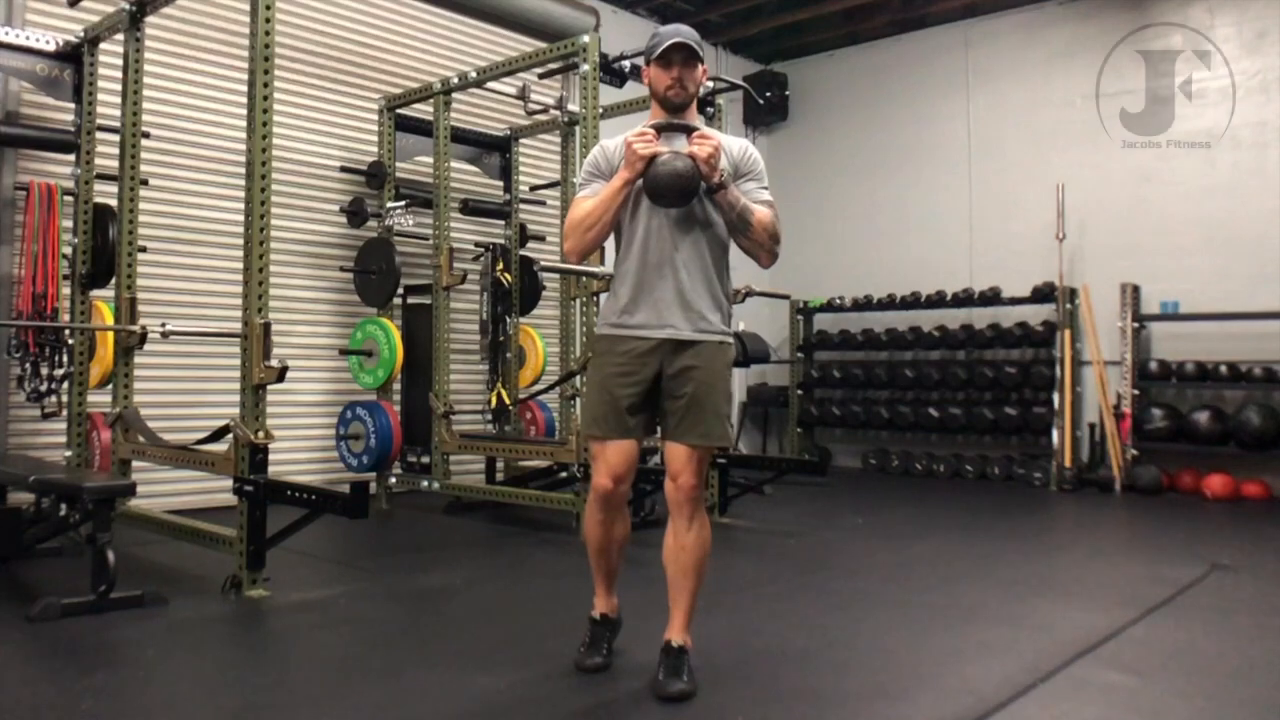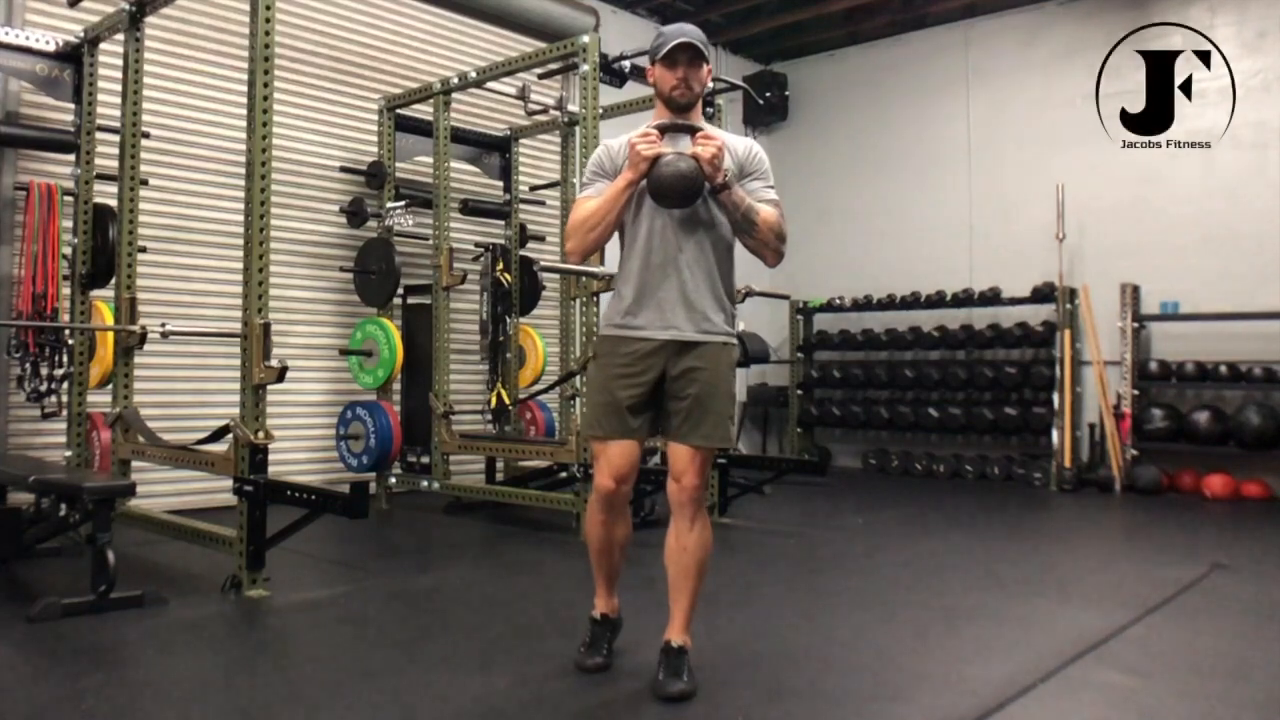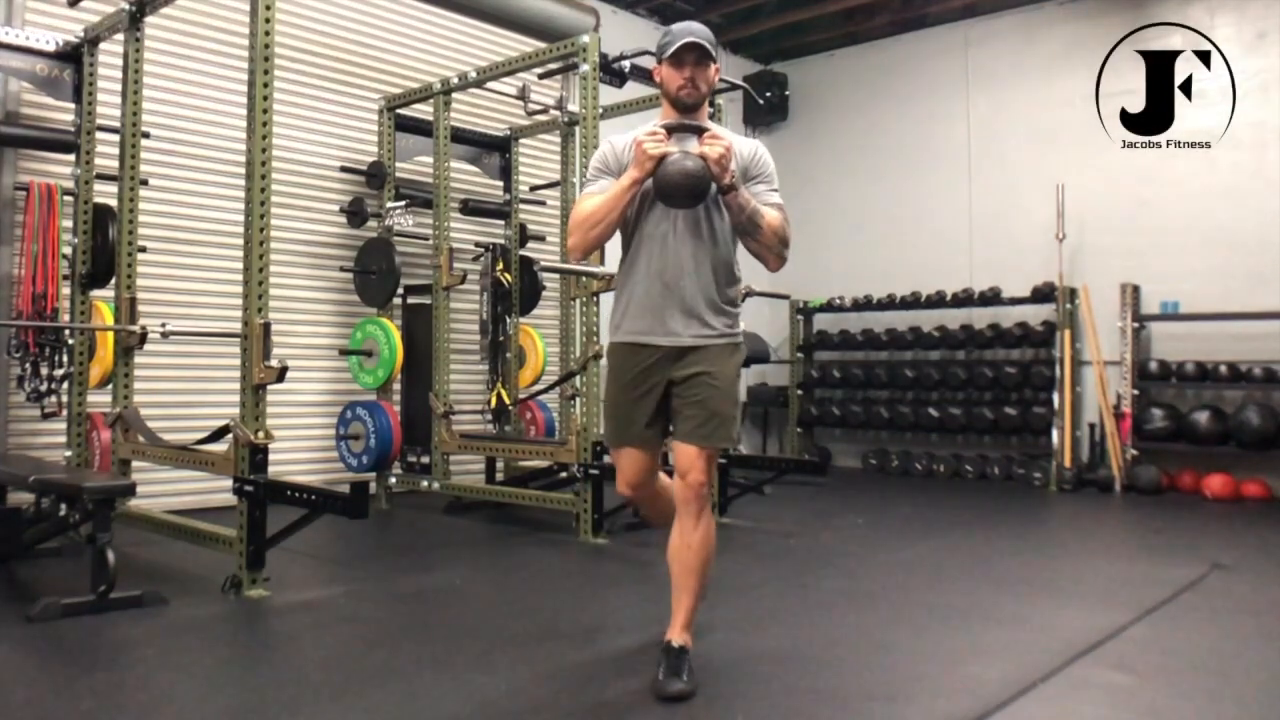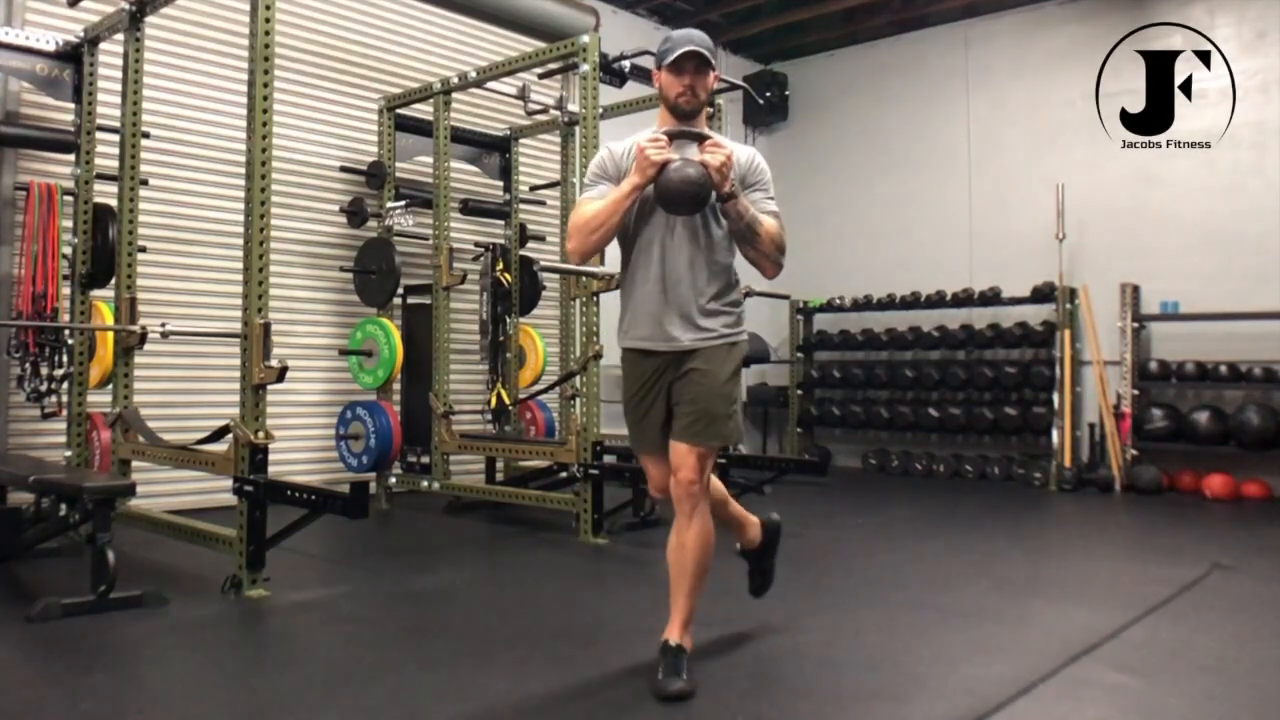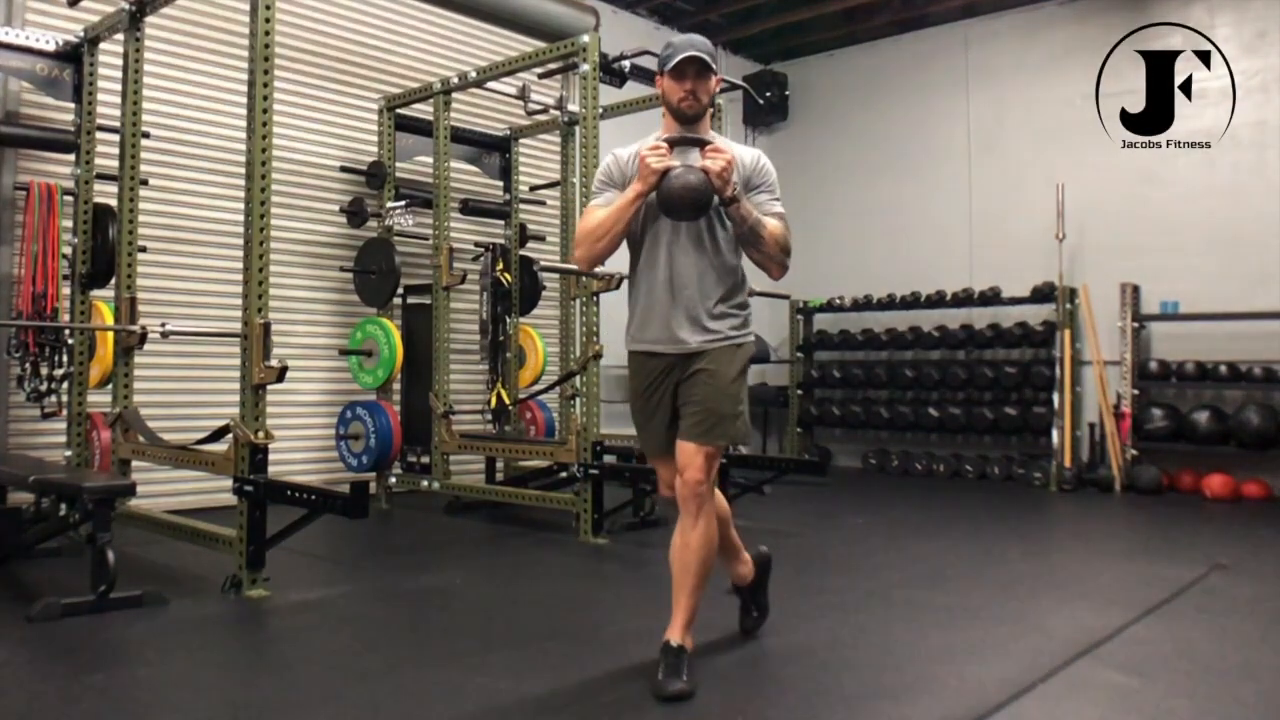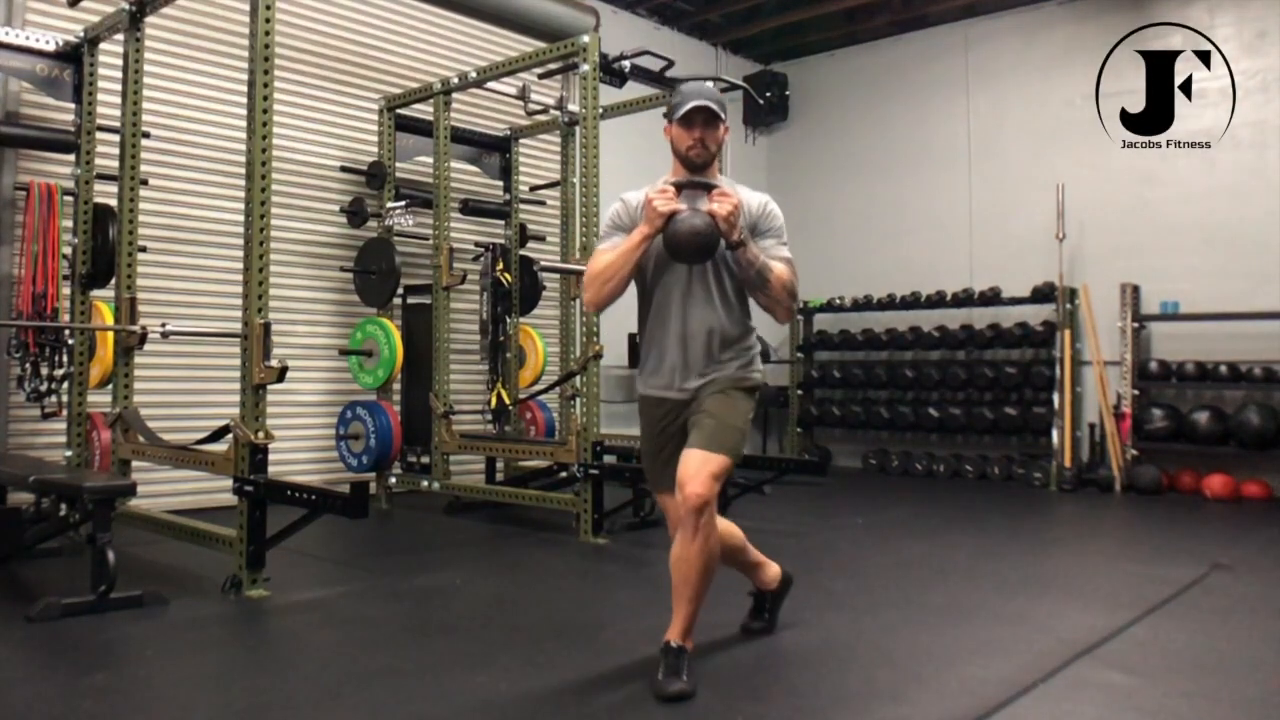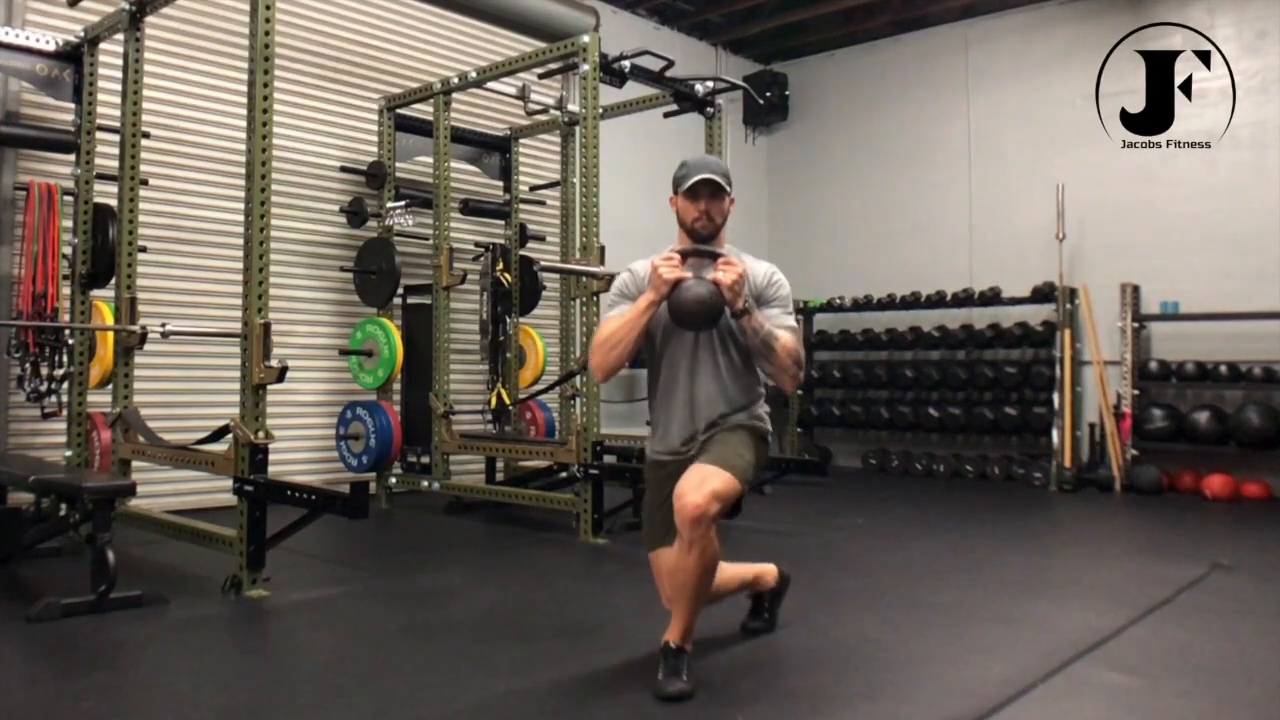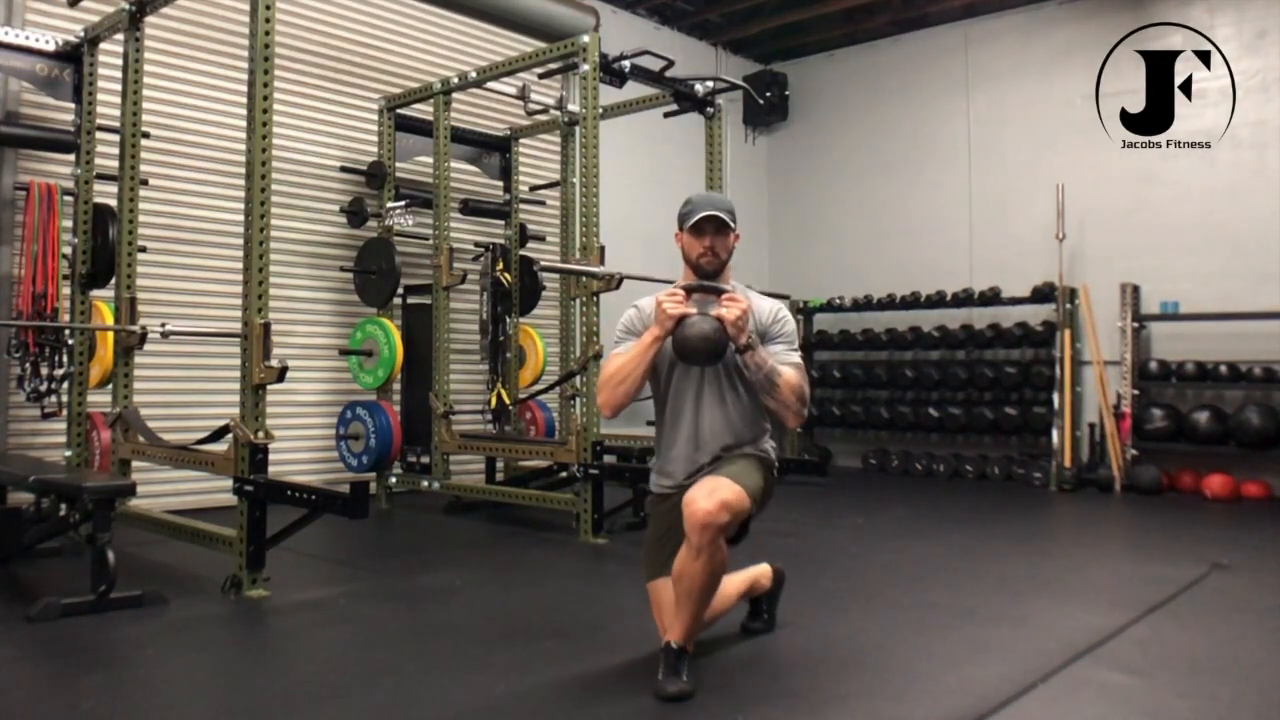
dt=0.3s
person 1, frame 1
left shoulder: (736, 153)
right shoulder: (610, 152)
left elbow: (767, 249)
right elbow: (575, 246)
left wrist: (716, 180)
right wrist: (628, 175)
left hip: (700, 339)
right hip: (624, 335)
left knee: (685, 490)
right knee: (608, 482)
left ankle: (676, 643)
right ankle: (604, 611)
person 1, frame 2
left shoulder: (741, 152)
right shoulder: (614, 153)
left elbow: (774, 248)
right elbow: (577, 246)
left wrist: (721, 182)
right wrist: (630, 175)
left hip: (704, 341)
right hip: (627, 336)
left knee: (687, 491)
right knee: (611, 483)
left ankle: (676, 643)
right ankle: (604, 612)
person 1, frame 3
left shoulder: (746, 154)
right shoulder: (619, 149)
left elbow: (776, 253)
right elbow: (578, 243)
left wrist: (727, 182)
right wrist: (637, 174)
left hip: (707, 342)
right hip: (636, 339)
left knee: (693, 485)
right knee: (634, 482)
left ankle: (677, 642)
right ankle: (690, 541)
person 1, frame 4
left shoulder: (743, 160)
right shoulder: (618, 156)
left elbow: (772, 261)
right elbow: (578, 247)
left wrist: (727, 190)
right wrist: (637, 180)
left hip: (710, 341)
right hip: (644, 343)
left knee: (687, 482)
right knee: (664, 484)
left ankle: (676, 642)
right ankle: (754, 532)
person 1, frame 5
left shoulder: (747, 163)
right shoulder: (624, 161)
left elbow: (778, 263)
right elbow: (585, 254)
left wrist: (730, 194)
right wrist: (641, 187)
left hip: (717, 342)
right hip: (650, 345)
left knee: (693, 484)
right knee: (679, 488)
left ankle: (677, 643)
right ankle: (747, 570)
person 1, frame 6
left shoulder: (755, 207)
right shoulder: (632, 207)
left elbow: (785, 306)
right elbow: (594, 296)
left wrist: (737, 239)
right wrist: (647, 229)
left hip: (725, 378)
right hip: (660, 386)
left knee: (695, 494)
right knee: (687, 523)
left ankle: (677, 643)
right ankle: (768, 577)
person 1, frame 7
left shoulder: (763, 278)
right shoulder: (639, 278)
left elbow: (791, 377)
right elbow: (600, 367)
left wrist: (741, 306)
right wrist: (653, 295)
left hip: (735, 430)
right hip: (669, 446)
left knee: (693, 505)
right knee: (683, 592)
left ankle: (676, 647)
right ankle: (766, 578)
person 1, frame 8
left shoulder: (768, 314)
right shoulder: (645, 313)
left elbow: (795, 413)
right elbow: (608, 403)
left wrist: (744, 341)
right wrist: (657, 332)
left hip: (742, 461)
right hip: (671, 480)
left knee: (705, 511)
right knee: (681, 621)
left ankle: (677, 651)
right ankle: (762, 579)
